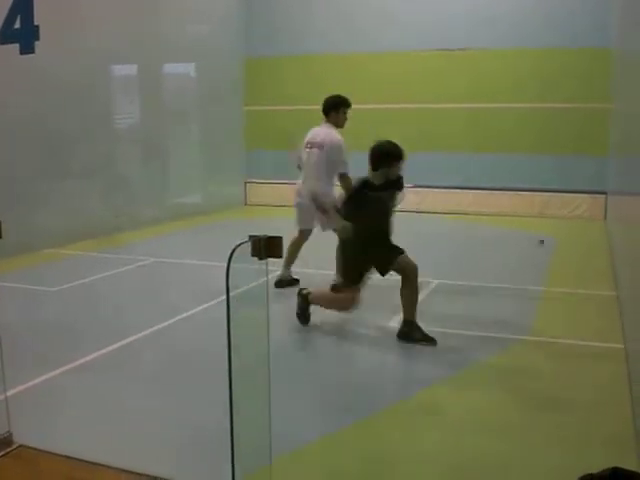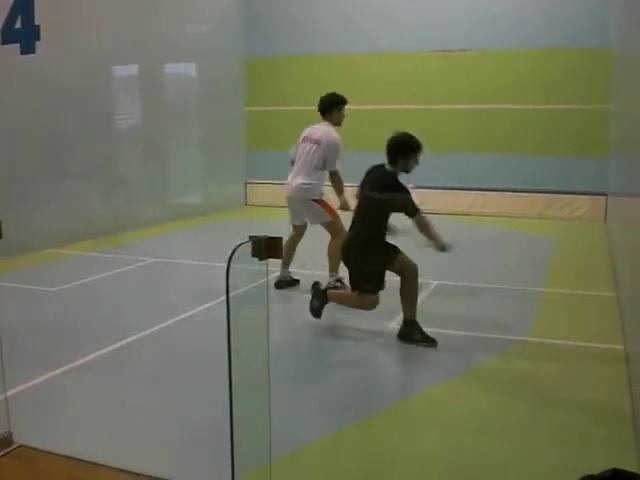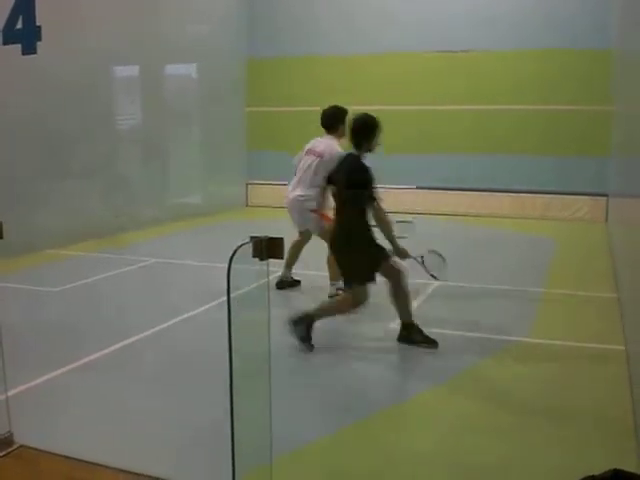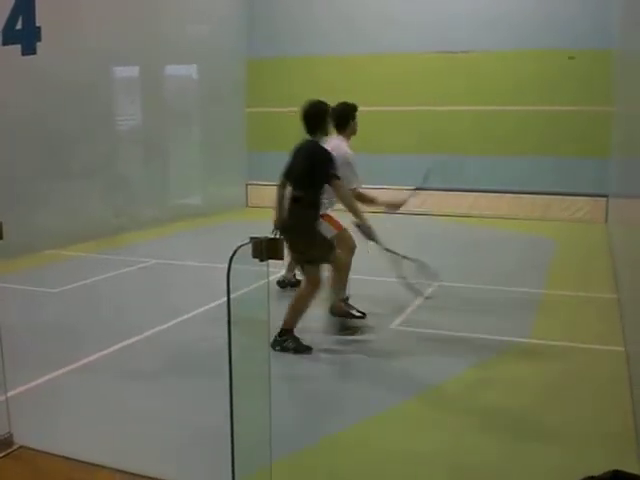
dt=0.2s
person 1, frame 1
left shoulder: (394, 182)
right shoulder: (360, 191)
right elbow: (338, 218)
left hip: (380, 243)
right hip: (357, 246)
left knee: (411, 270)
right knee: (347, 301)
left ankle: (409, 327)
right ankle: (306, 297)
person 1, frame 2
left shoulder: (376, 171)
right shoulder: (397, 190)
left elbow: (362, 194)
right elbow: (420, 221)
right wrist: (438, 242)
left hip: (372, 242)
right hip: (360, 247)
left knee: (410, 270)
right knee: (369, 301)
left ankle: (409, 327)
right ankle: (323, 293)
person 1, frame 3
left shoulder: (344, 162)
right shoulder: (361, 171)
right elbow: (377, 212)
right wrist: (394, 244)
left hip: (355, 235)
right hip: (351, 239)
left knee: (395, 274)
right knee: (358, 298)
left ankle: (409, 330)
right ankle: (305, 320)
person 1, frame 4
left shoulder: (300, 149)
right shoulder: (321, 155)
left elbow: (282, 183)
right elbow: (340, 191)
left wrist: (279, 215)
right wrist: (362, 221)
left hip: (293, 219)
right hip: (301, 225)
left knee: (341, 261)
right knee: (313, 281)
left ankle: (338, 313)
right ankle: (284, 336)
person 2, frame 1
left shoulder: (311, 135)
right shoulder: (335, 140)
left elbow: (300, 165)
right elbow: (342, 174)
left hip: (303, 195)
right hip: (321, 198)
left knee: (302, 235)
left ankle: (284, 275)
person 2, frame 2
left shoulder: (308, 131)
right shoulder: (332, 138)
left elbow: (293, 160)
right elbow: (333, 173)
right wrist: (342, 198)
left hip: (292, 189)
right hip: (308, 192)
left knee: (297, 232)
right knee: (339, 232)
left ankle: (284, 275)
right ankle: (334, 281)
person 2, frame 3
left shoulder: (313, 144)
right shoulder: (336, 152)
left hip: (294, 199)
right hip: (307, 203)
left knee: (304, 237)
left ankle: (285, 277)
right ankle: (336, 290)
person 2, frame 4
left shoulder: (327, 143)
right shoulder: (344, 153)
right elbow: (354, 193)
right wrist: (385, 204)
right knee: (348, 246)
left ankle: (287, 277)
right ankle: (339, 302)
